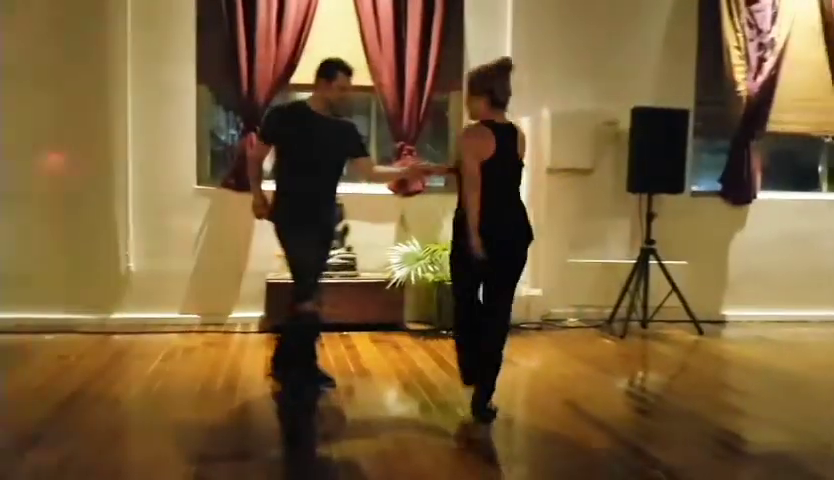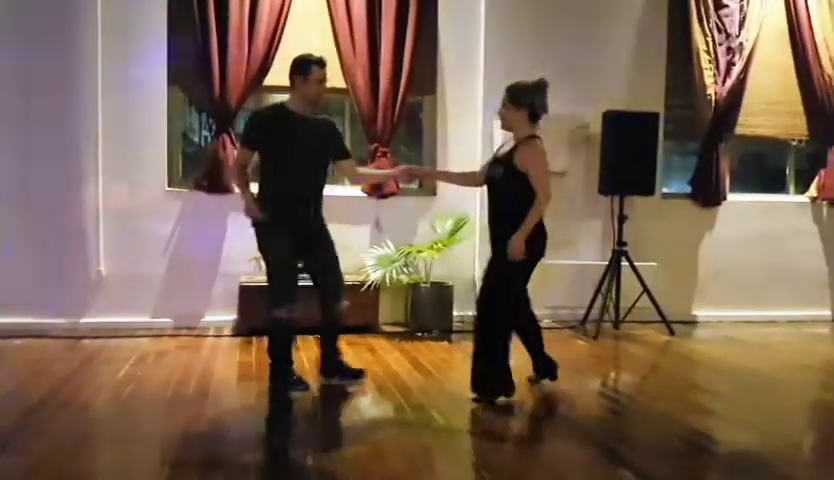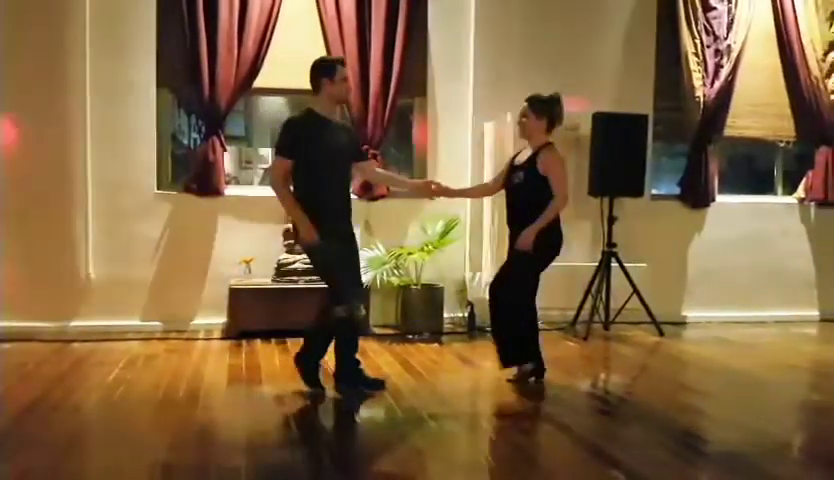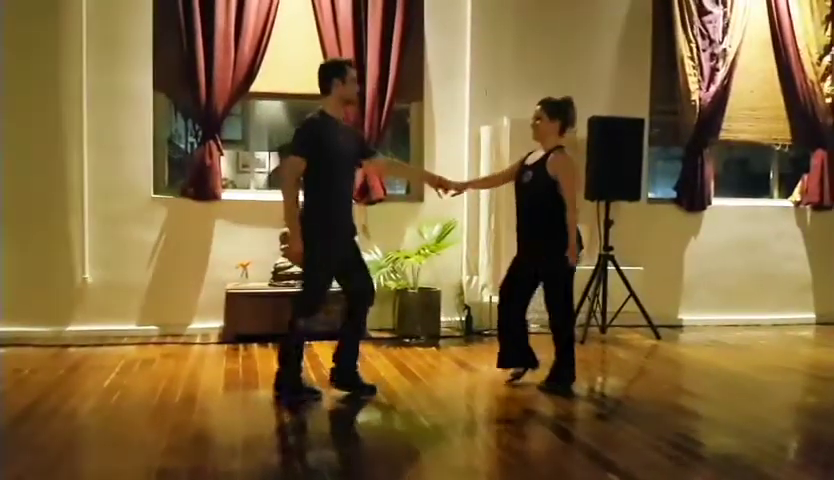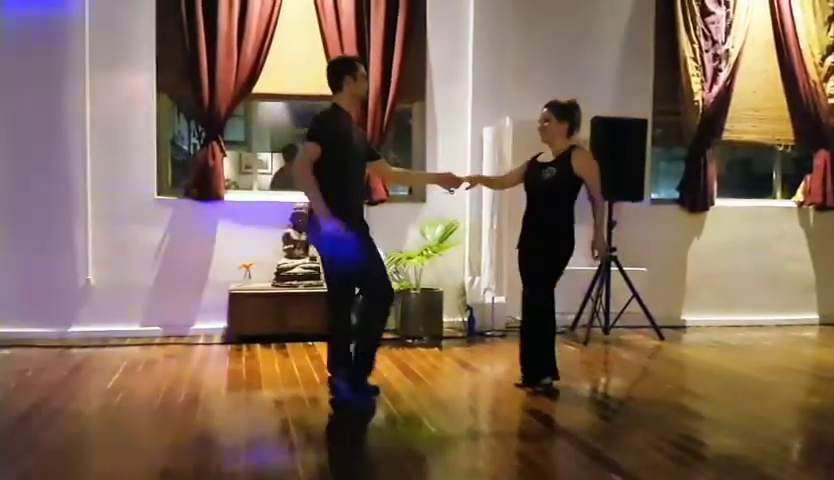
dt=0.5s
person 1, frame 1
left shoulder: (345, 130)
right shoulder: (284, 116)
left elbow: (370, 172)
right elbow: (255, 157)
left wrist: (406, 172)
right wrist: (257, 194)
left hip: (323, 222)
right hip: (292, 219)
left knee: (305, 294)
right knee: (309, 293)
left ankle: (285, 362)
right ankle: (305, 365)
person 1, frame 2
left shoulder: (326, 128)
right shoulder: (264, 120)
left elbow: (353, 174)
right elbow: (240, 165)
left wrist: (392, 174)
right wrist: (248, 198)
left hip: (312, 224)
right hip: (275, 224)
left knee: (334, 292)
right knee: (283, 299)
left ankle: (331, 362)
right ankle: (281, 369)
person 1, frame 3
left shoulder: (345, 132)
right shoulder: (298, 126)
left elbow: (371, 172)
right elbow: (277, 179)
left wrist: (414, 185)
right wrist: (301, 221)
left hip: (342, 229)
right hip: (317, 231)
left knee: (352, 301)
right knee: (346, 298)
left ankle: (347, 372)
right ankle: (308, 357)
person 1, frame 4
left shoulder: (349, 134)
right shoulder: (312, 127)
left elbow: (383, 164)
right elbow: (289, 180)
left wrist: (427, 177)
right wrist: (294, 235)
left hip: (341, 233)
right hip: (318, 234)
left knee: (361, 294)
right knee: (309, 305)
left ankle: (344, 371)
right ankle: (287, 381)
person 1, frame 5
left shoulder: (353, 130)
right shoulder: (328, 120)
left elbow: (388, 173)
right elbow: (301, 166)
left wrist: (435, 178)
right wrist: (325, 216)
left hip: (345, 227)
right hip: (338, 228)
left knee: (342, 301)
right knee: (380, 295)
left ankle: (345, 378)
right ankle: (352, 377)
person 2, frame 1
left shoulder: (473, 134)
right shoulder: (516, 136)
left elbow: (472, 184)
left wrist: (472, 235)
left hip: (480, 236)
right hip: (513, 235)
left knee: (467, 306)
right knee: (498, 311)
left ankle: (476, 377)
right ankle: (483, 393)
person 2, frame 2
left shoulder: (530, 148)
right shoulder: (509, 148)
left elbow: (543, 195)
right elbow: (478, 178)
left wrist: (521, 236)
right wrist: (430, 174)
left hip: (520, 241)
right hip: (506, 240)
left knee: (492, 307)
right knee: (513, 305)
left ankle: (493, 384)
right ankle: (542, 364)
person 2, frame 3
left shoulder: (550, 156)
right shoulder: (520, 156)
left elbow: (560, 198)
right elbow: (492, 187)
left wrist: (533, 230)
right wrist: (453, 192)
left hip: (542, 240)
right hip: (522, 240)
left knee: (502, 291)
right knee: (520, 298)
left ankle: (523, 358)
right ankle: (531, 363)
person 2, frame 4
left shoulder: (559, 159)
right shoulder: (531, 157)
left elbow: (570, 204)
right elbow: (500, 178)
left wrist: (572, 244)
right wrist: (467, 185)
left hip: (556, 245)
right hip: (532, 245)
left knee: (558, 308)
right knee: (510, 297)
left ankle: (562, 377)
right ankle: (522, 358)
person 2, frame 5
left shoulder: (578, 156)
right shoulder: (535, 161)
left elbow: (597, 197)
right elbow: (502, 181)
left wrist: (599, 232)
right wrist: (479, 178)
left hip: (557, 241)
right hip: (530, 239)
left knee: (536, 303)
right knee: (537, 304)
left ankle: (542, 371)
right ankle: (538, 372)
